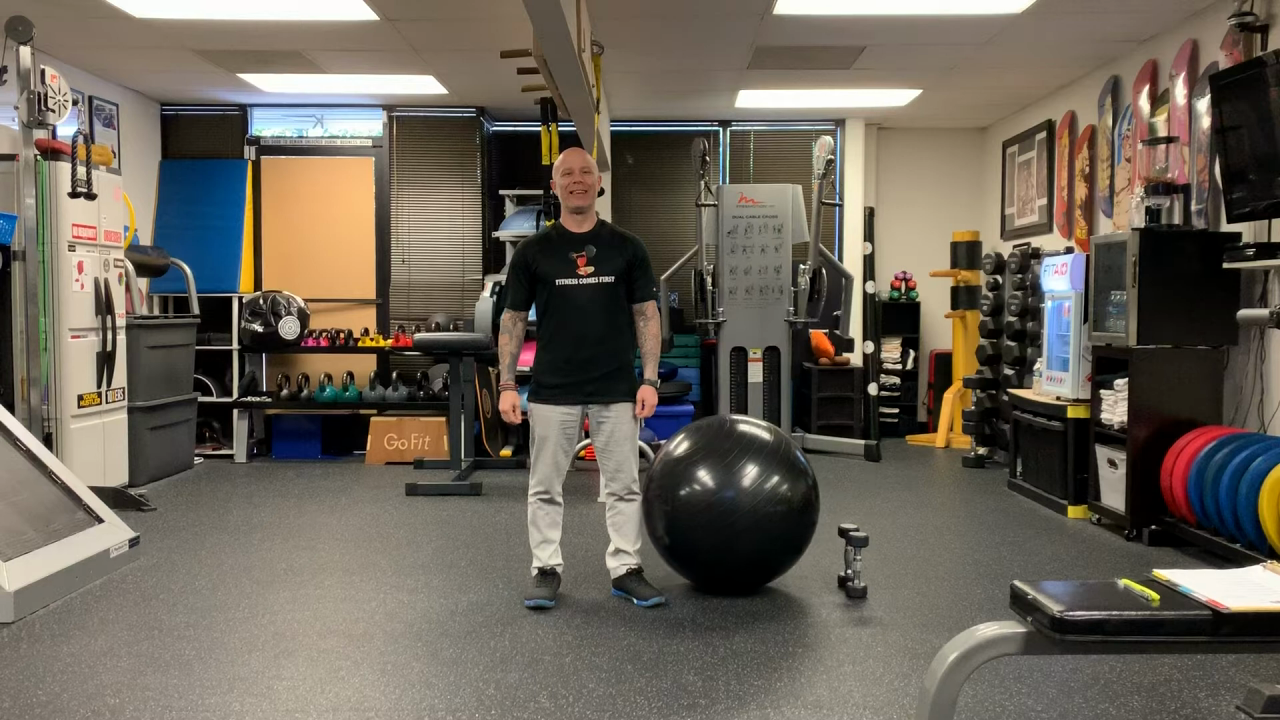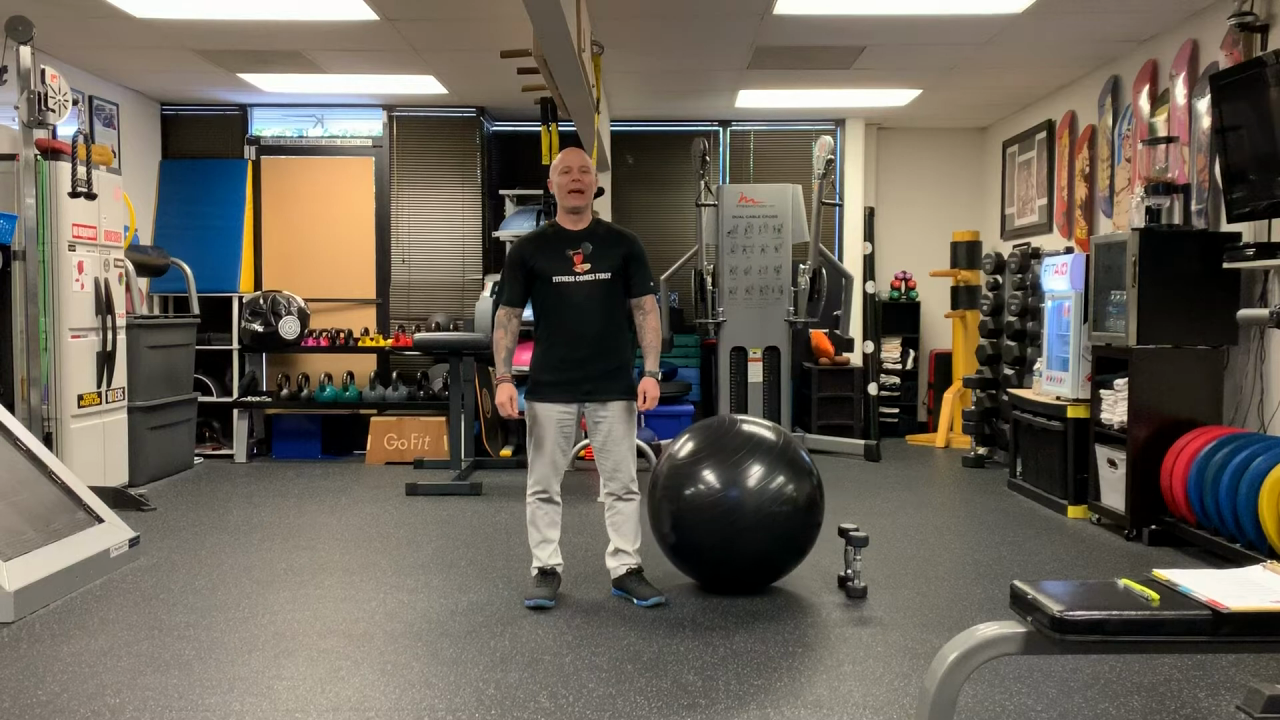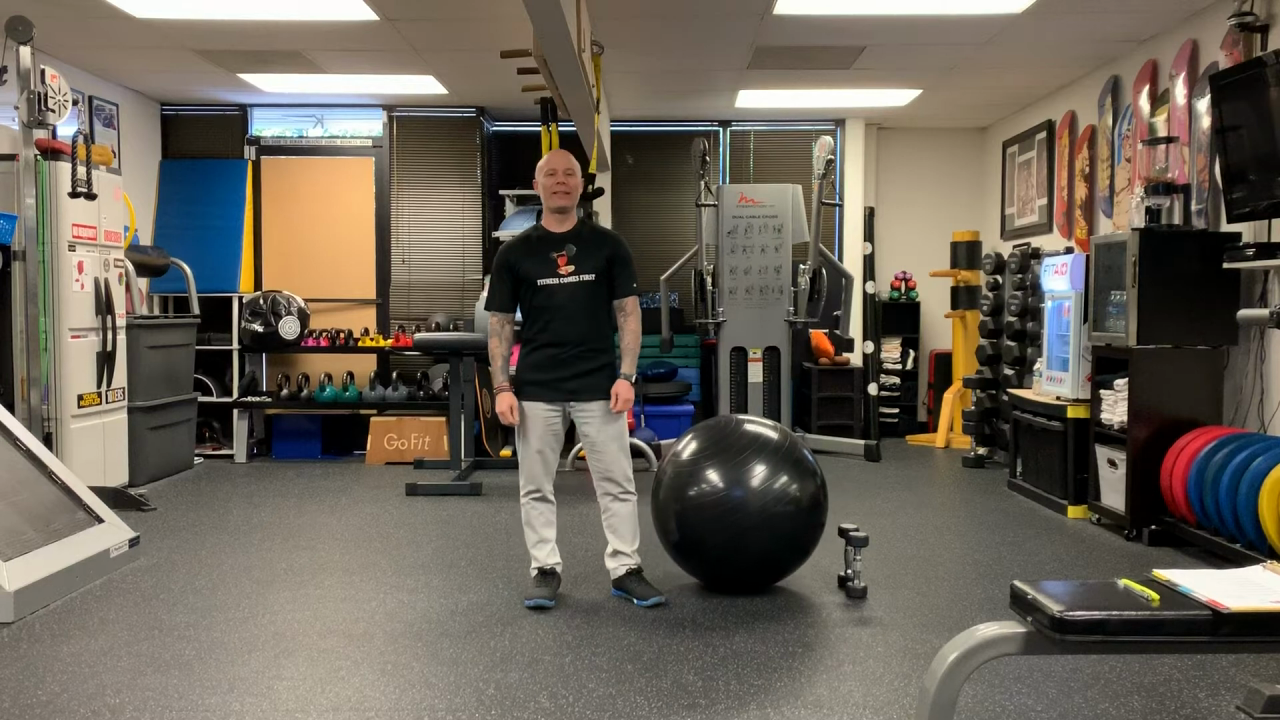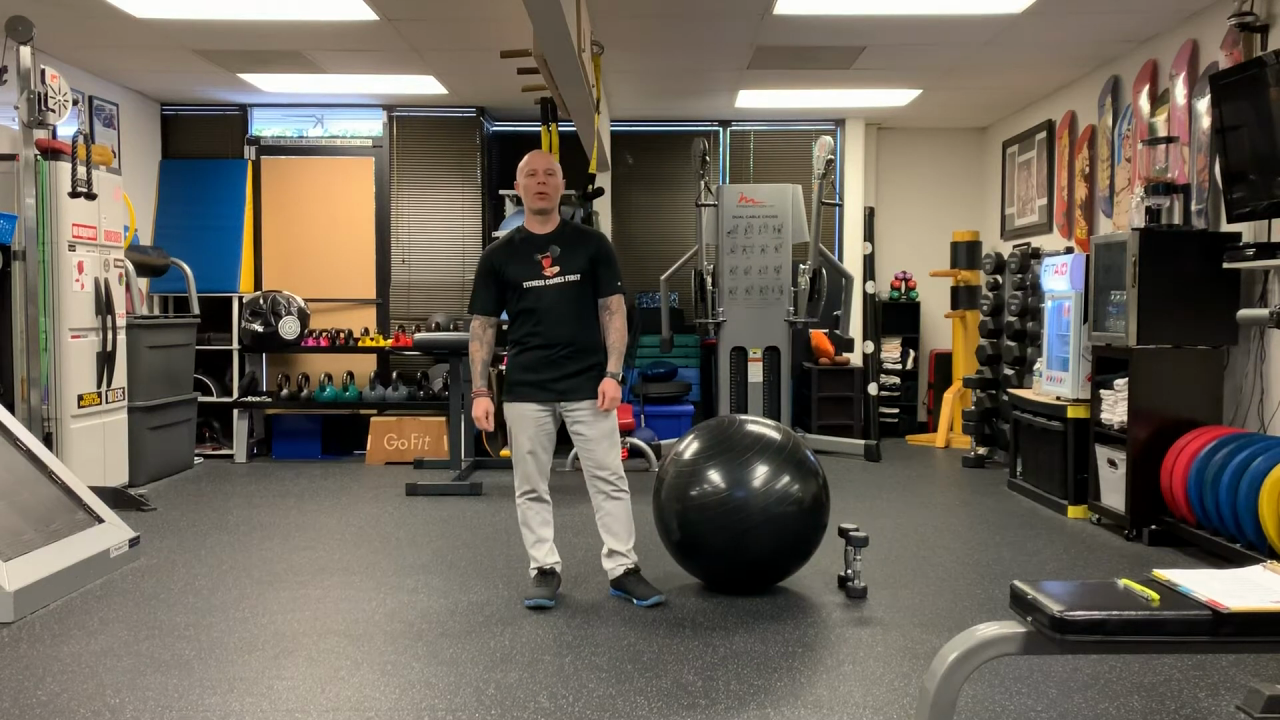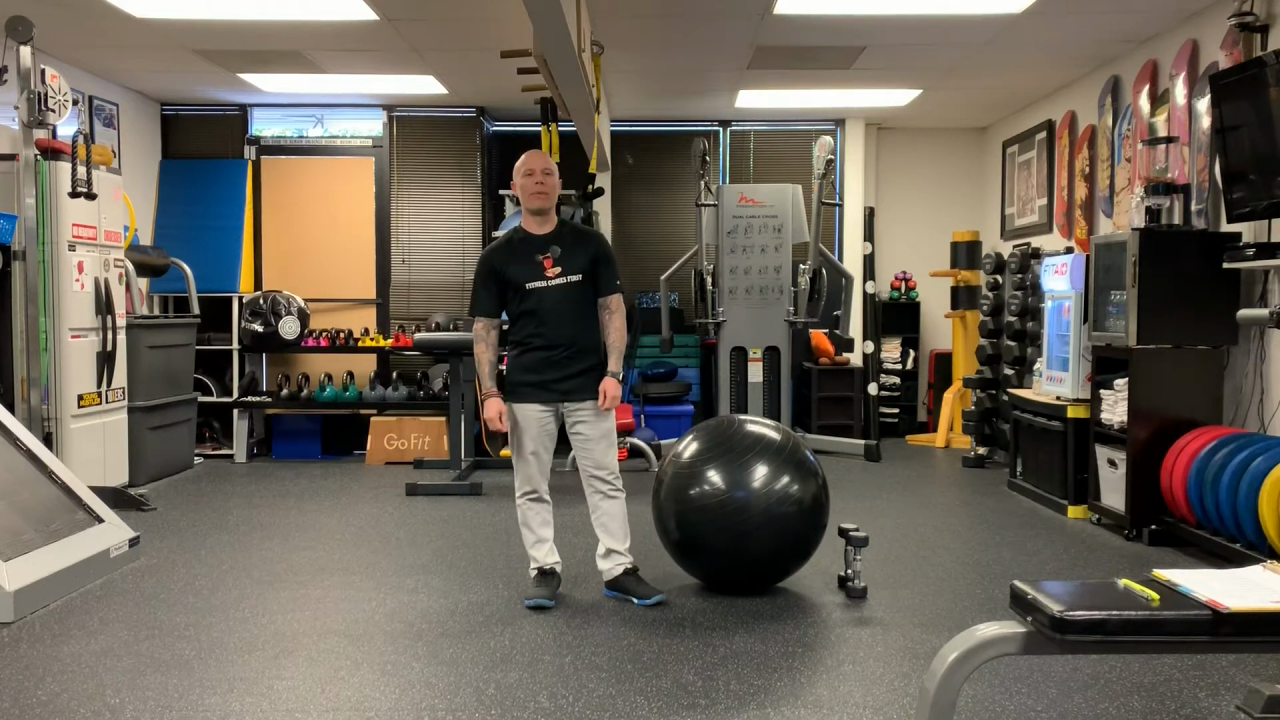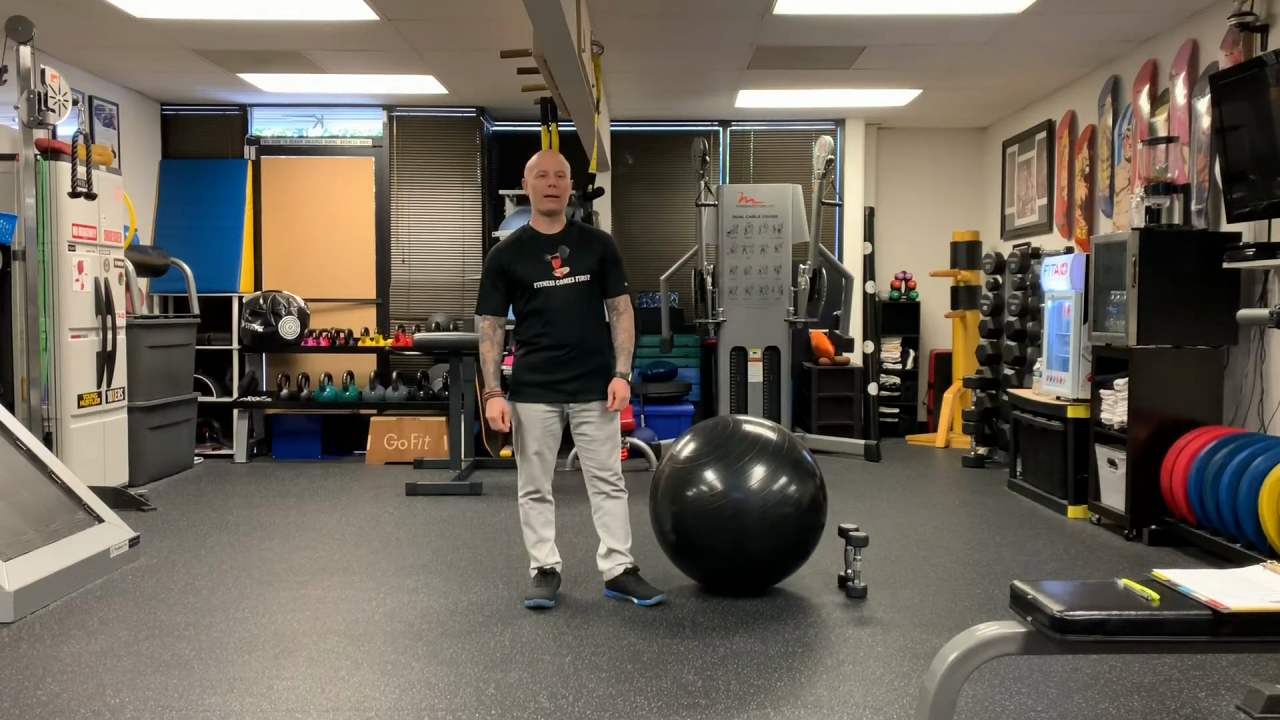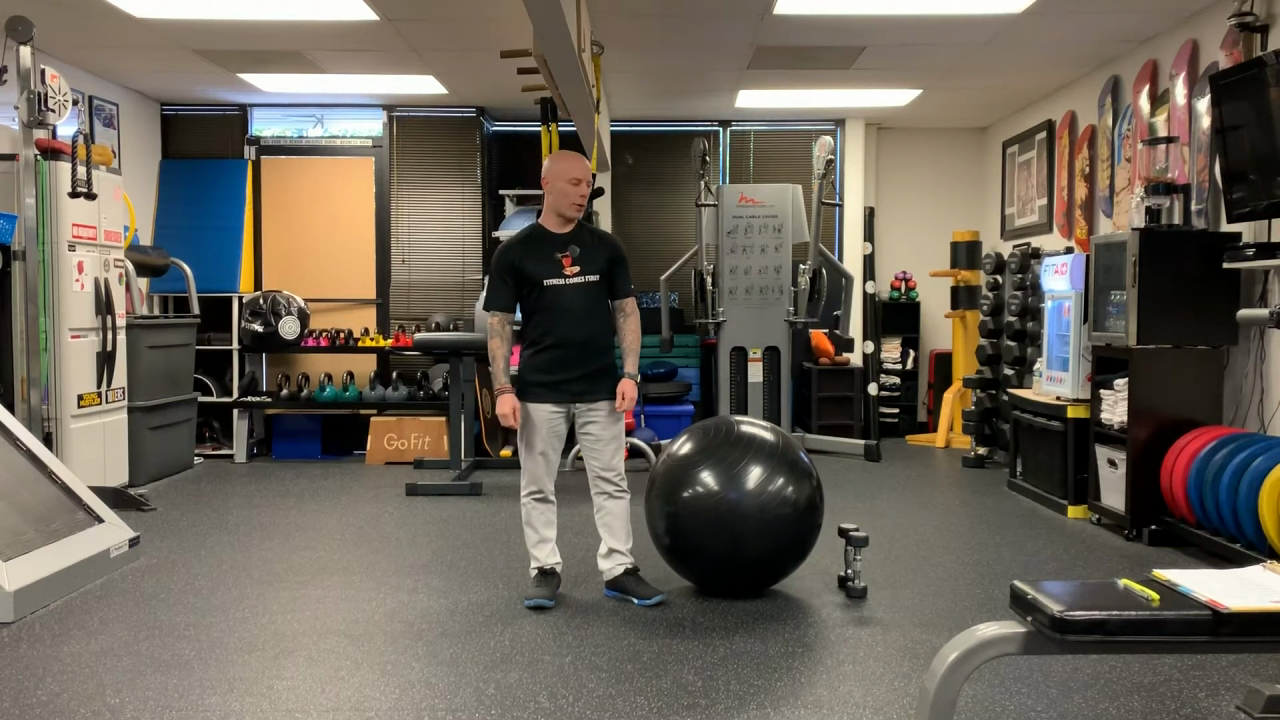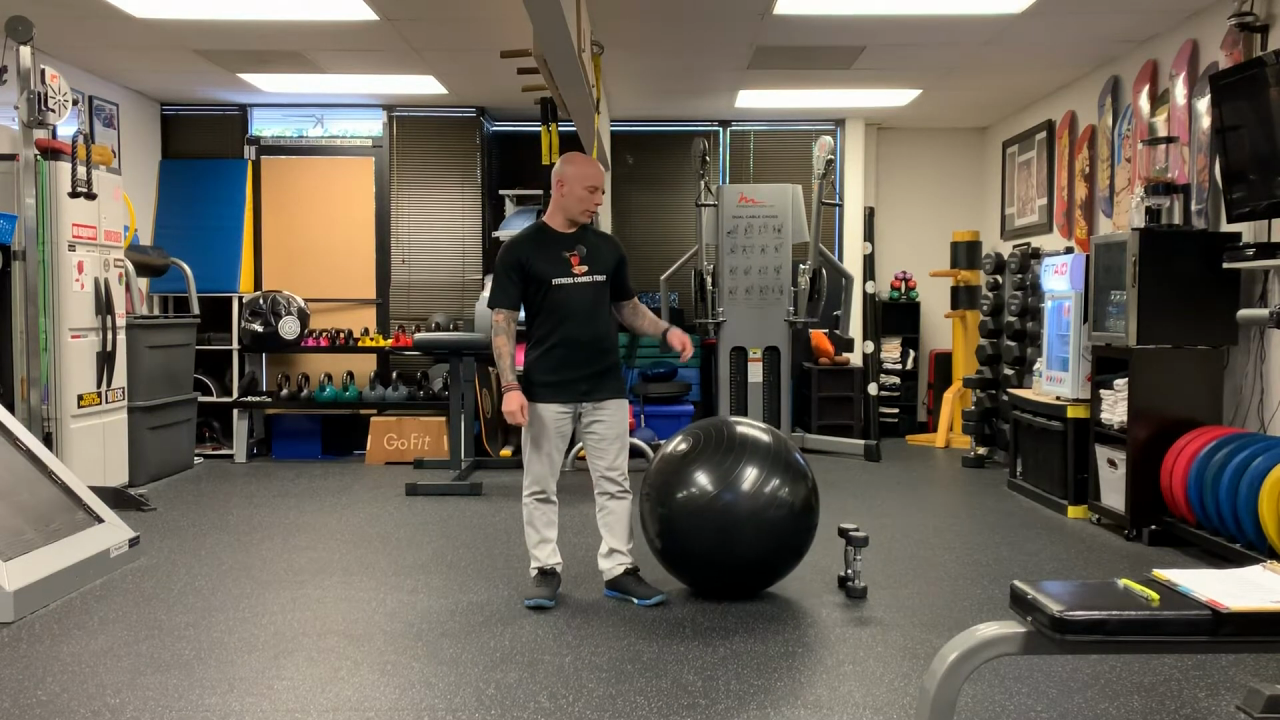
dt=0.4s
person 1, frame 1
left shoulder: (627, 247)
right shoulder: (532, 251)
left elbow: (646, 315)
right elbow: (513, 320)
left wrist: (649, 379)
right wrist: (507, 384)
left hip: (616, 390)
right hip: (552, 390)
left knee: (623, 485)
right knee: (545, 486)
left ankle: (625, 568)
right ankle: (546, 569)
person 1, frame 2
left shoulder: (624, 244)
right shoulder: (529, 249)
left elbow: (646, 309)
right elbow: (508, 316)
left wrist: (650, 370)
right wrist: (503, 377)
left hip: (613, 387)
right hip: (549, 389)
left knee: (622, 484)
right knee: (544, 485)
left ankle: (626, 568)
right ankle: (546, 569)
person 1, frame 3
left shoulder: (608, 245)
right shoulder: (515, 252)
left elbow: (628, 312)
right elbow: (500, 322)
left wrist: (626, 375)
right wrist: (501, 386)
left hip: (598, 386)
right hip: (536, 389)
left knee: (617, 483)
right knee: (536, 486)
left ankle: (625, 569)
right ankle: (545, 569)
person 1, frame 4
left shoulder: (592, 244)
right shoulder: (499, 255)
left elbow: (613, 310)
right elbow: (483, 325)
left wrist: (613, 373)
right wrist: (480, 390)
left hip: (587, 386)
right hip: (527, 390)
left knee: (609, 481)
right knee: (531, 486)
left ankle: (622, 568)
right ankle: (545, 569)
person 1, frame 5
left shoulder: (590, 243)
right shoulder: (497, 256)
left elbow: (612, 309)
right elbow: (485, 328)
left wrist: (613, 371)
right wrist: (490, 392)
left hip: (587, 387)
right hip: (527, 392)
left knee: (605, 481)
right knee: (532, 487)
left ankle: (618, 569)
right ankle: (544, 569)
person 1, frame 6
left shoulder: (598, 244)
right shoulder: (505, 255)
left elbow: (620, 310)
right elbow: (491, 326)
left wrist: (622, 372)
right wrist: (493, 391)
left hip: (594, 388)
right hip: (533, 391)
left knee: (608, 482)
right knee: (534, 487)
left ankle: (619, 569)
right ankle: (545, 569)
person 1, frame 7
left shoulder: (606, 247)
right shoulder: (514, 252)
left elbow: (625, 312)
right elbow: (499, 324)
left wrist: (630, 372)
right wrist: (503, 388)
left hip: (601, 390)
right hip: (540, 392)
left knee: (611, 483)
right knee: (538, 486)
left ankle: (618, 569)
right ankle: (545, 569)
person 1, frame 8
left shoulder: (607, 247)
right shoulder: (520, 250)
left elbow: (626, 308)
right elbow: (503, 322)
left wrist: (667, 330)
right wrist: (510, 386)
left hip: (606, 390)
right hip: (547, 392)
left knee: (614, 483)
right knee: (540, 486)
left ankle: (618, 568)
right ankle: (545, 568)
